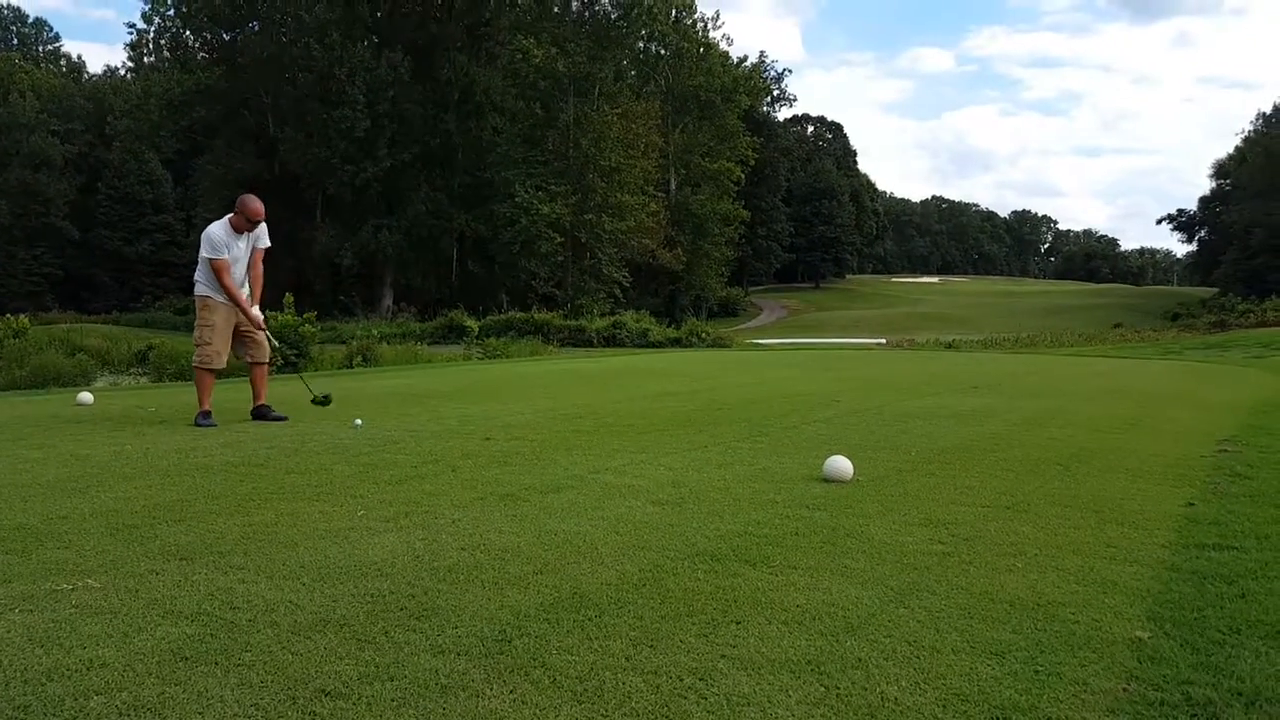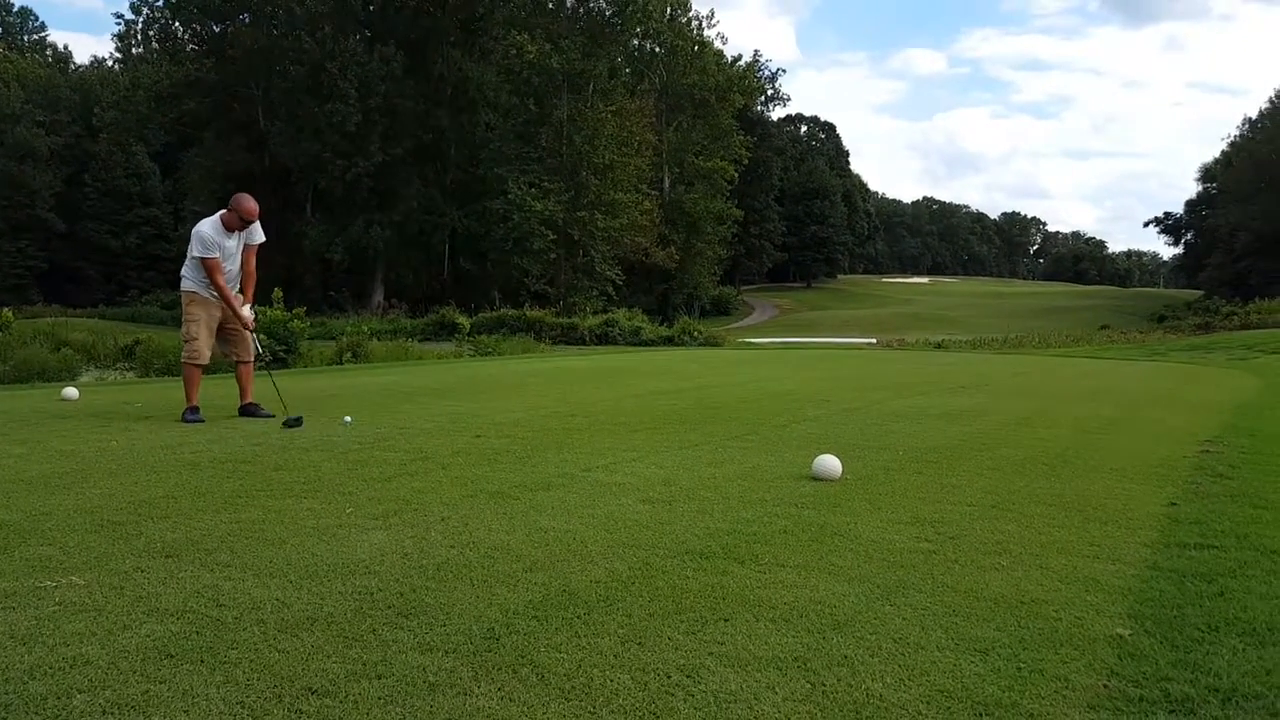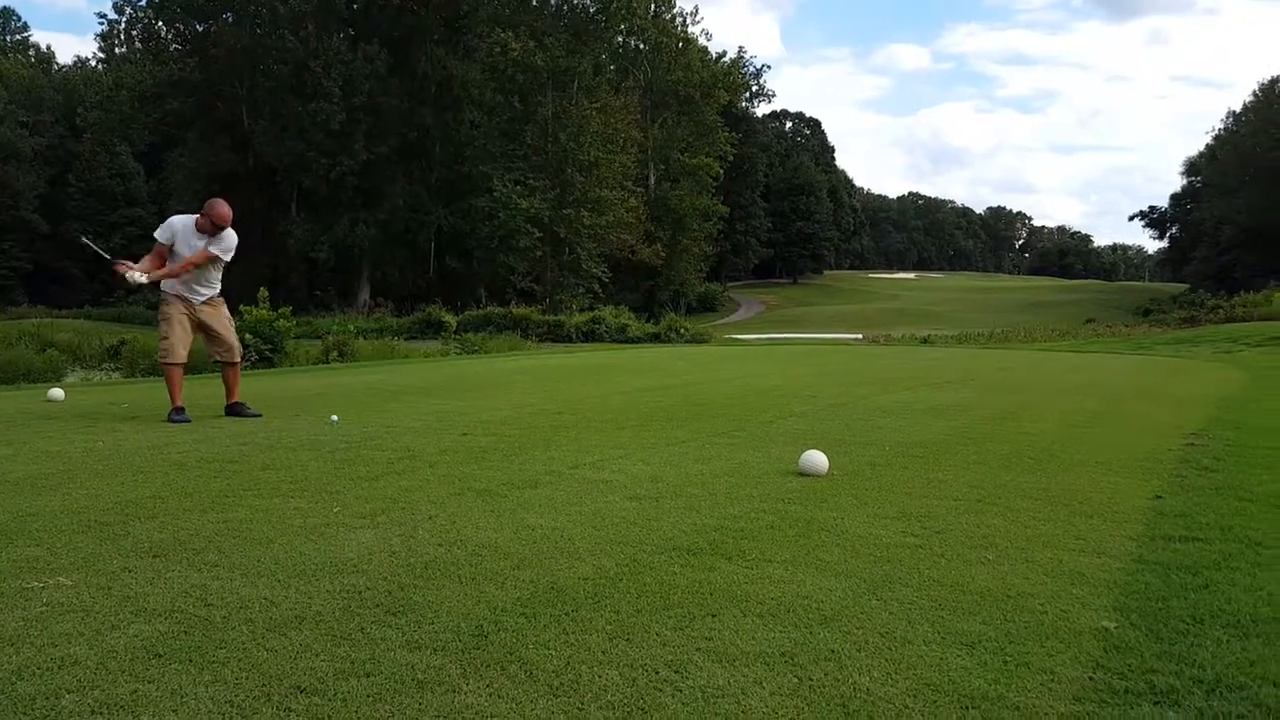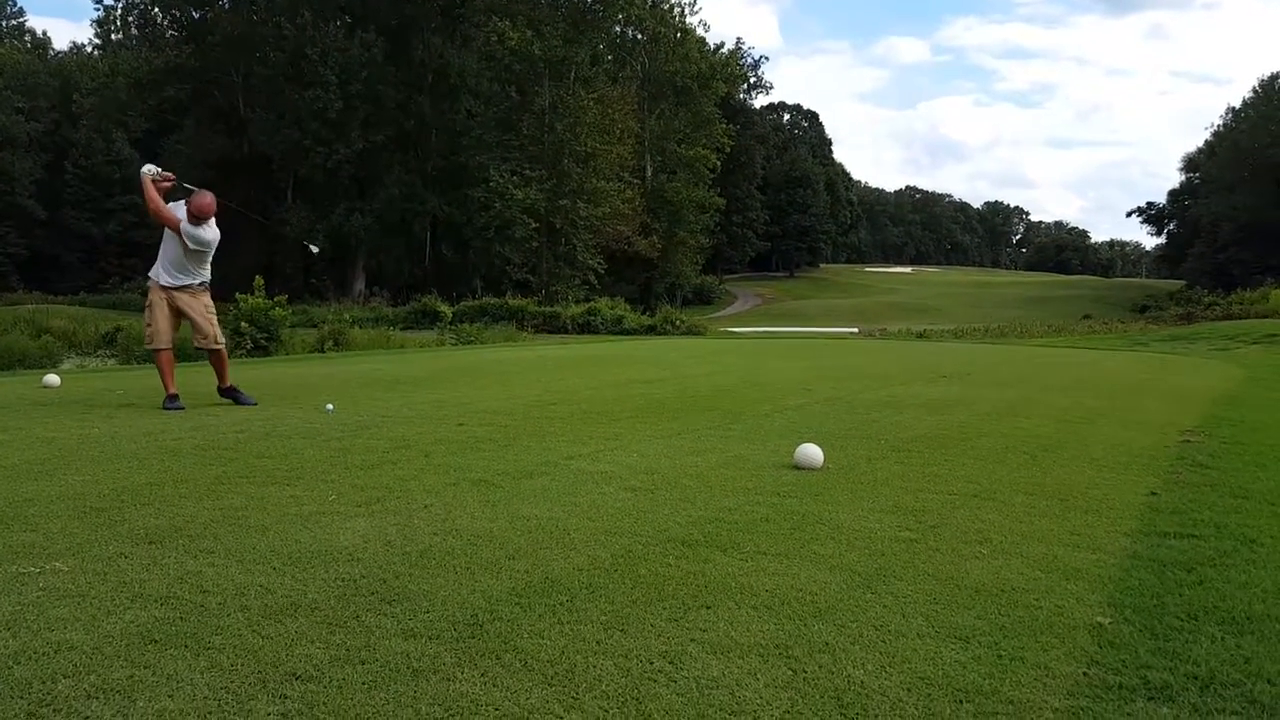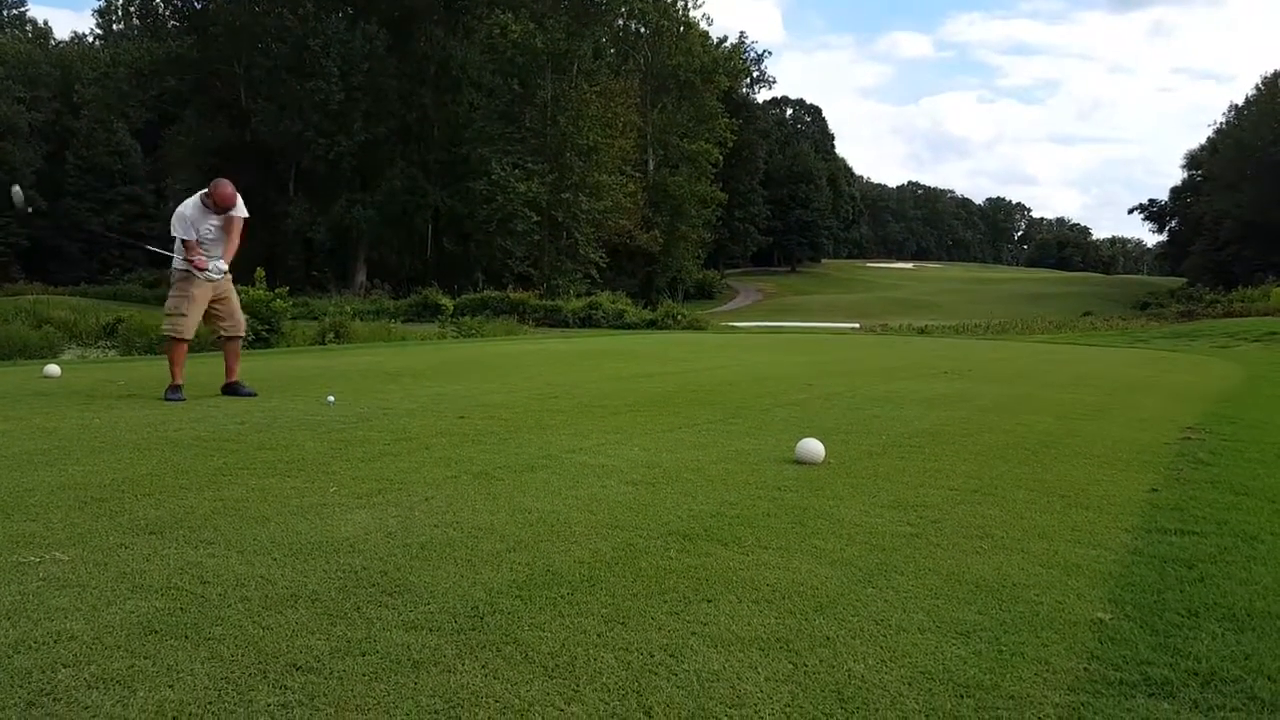
dt=0.4s
person 1, frame 1
left shoulder: (259, 229)
right shoulder: (214, 234)
left elbow: (256, 267)
right elbow: (224, 279)
left wrist: (255, 305)
right wrist: (248, 313)
left hip: (242, 297)
right hip: (213, 298)
left knee: (259, 350)
right knee: (208, 355)
left ankle: (260, 406)
right ankle: (204, 411)
person 1, frame 2
left shoulder: (252, 227)
right shoulder: (205, 232)
left elbow: (249, 265)
right elbow: (215, 278)
left wrist: (247, 303)
right wrist: (237, 312)
left hip: (231, 294)
right hip: (200, 293)
left knee: (245, 347)
right knee: (196, 350)
left ankle: (247, 403)
right ankle: (191, 407)
person 1, frame 3
left shoulder: (229, 239)
right shoulder: (175, 224)
left elbow: (190, 264)
right elbow: (156, 256)
left wrist: (150, 277)
right wrist: (137, 269)
left hip: (210, 300)
right hip: (175, 297)
left knee: (231, 347)
right knee: (173, 351)
left ankle: (233, 403)
right ankle: (178, 407)
person 1, frame 4
left shoulder: (208, 235)
right shoulder: (181, 207)
right elbow: (156, 213)
left wrist: (146, 181)
right wrist: (159, 189)
left hip: (193, 289)
right hip: (160, 284)
left knee: (212, 337)
right knee: (159, 338)
left ankle: (226, 386)
right ankle: (171, 393)
person 1, frame 5
left shoulder: (233, 201)
right shoulder: (185, 213)
left elbow: (234, 236)
right elbow: (189, 252)
left wrist: (224, 262)
right wrist: (199, 262)
left hip: (222, 276)
right hip: (189, 276)
left knee: (235, 327)
right knee: (180, 329)
left ankle: (232, 381)
right ankle: (176, 384)
